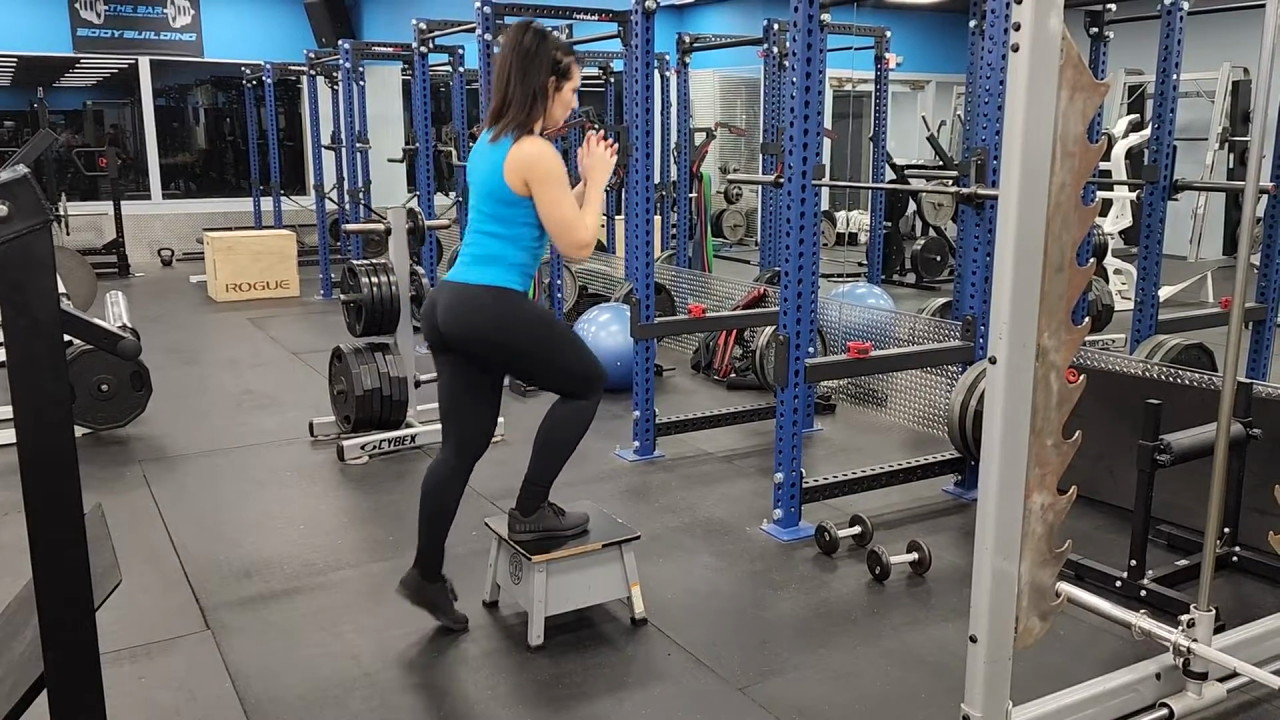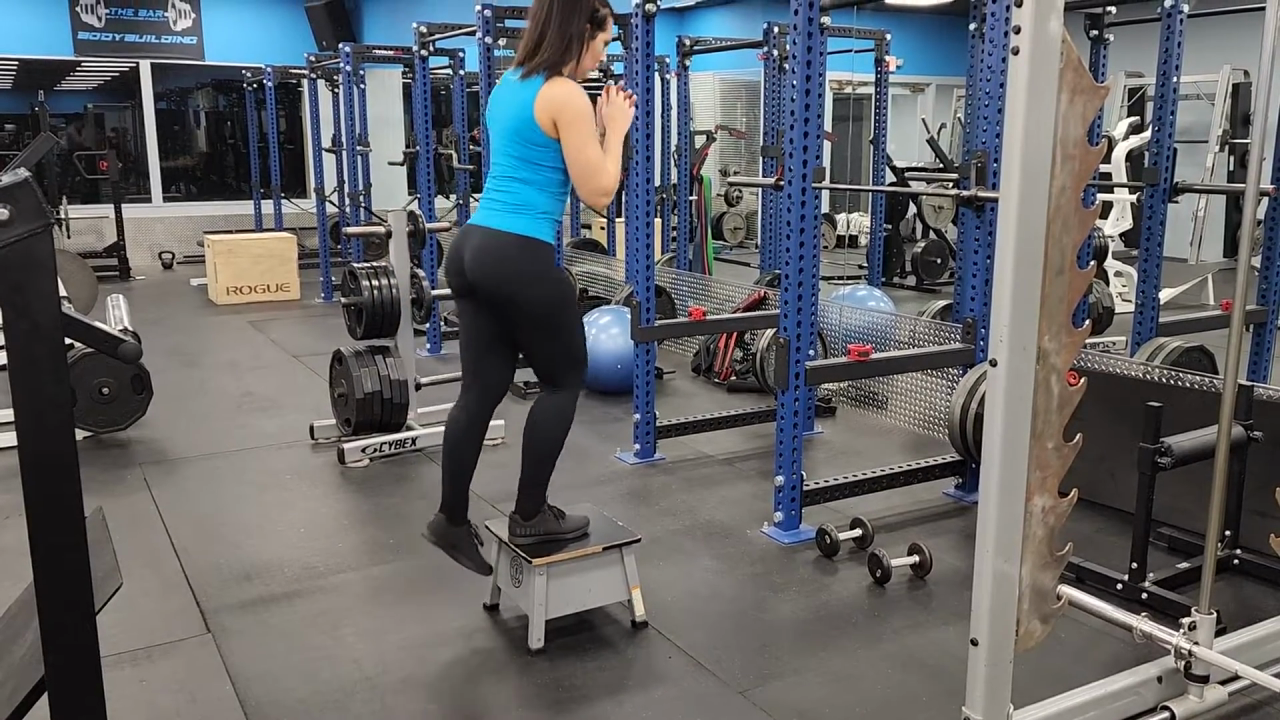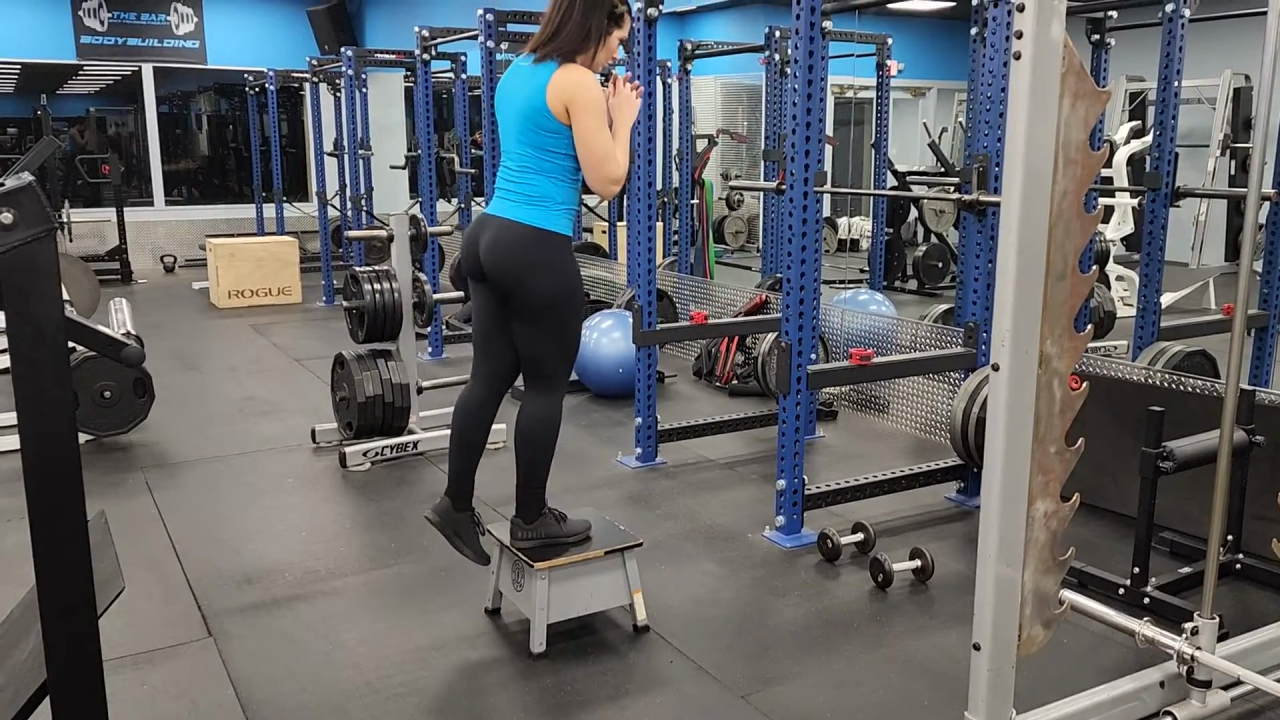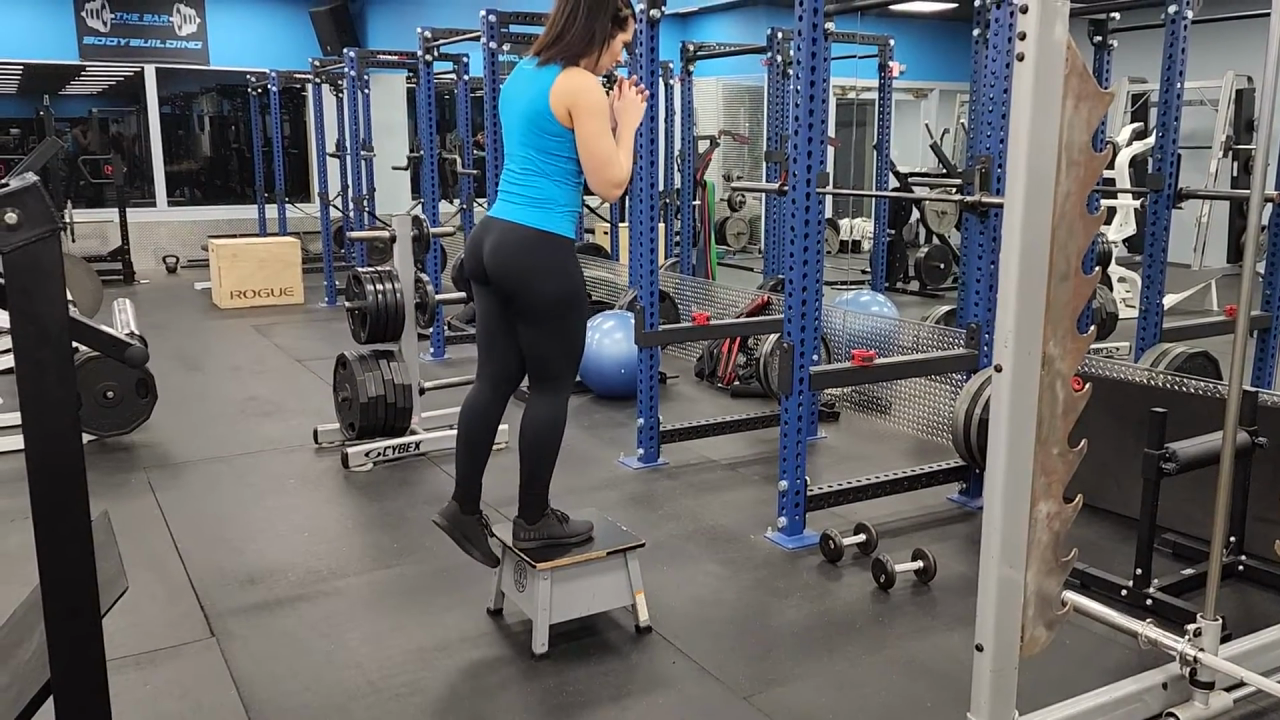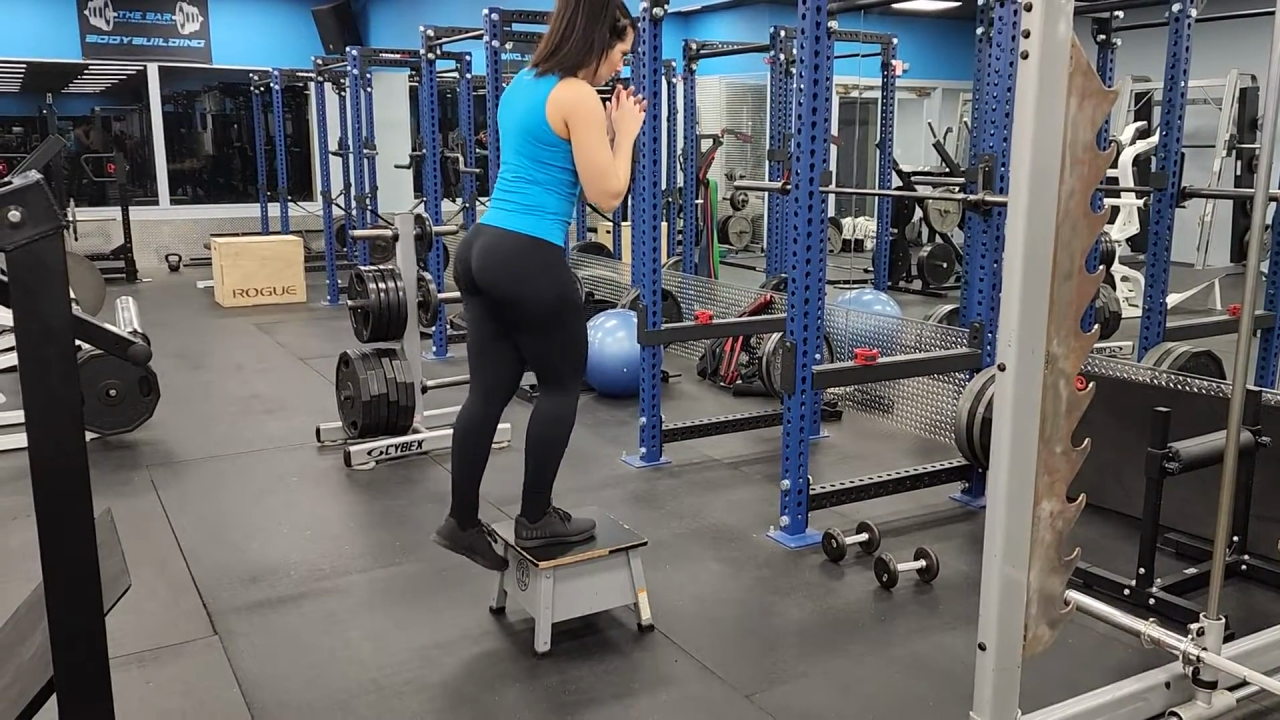
dt=0.3s
person 1, frame 1
left shoulder: (489, 141)
right shoulder: (536, 153)
right elbow: (577, 245)
left wrist: (583, 181)
right wrist: (598, 181)
left hip: (448, 305)
right hip: (492, 309)
left knee: (463, 444)
right knee: (587, 382)
left ankle: (426, 575)
right ankle: (531, 513)
person 1, frame 2
left shoulder: (508, 85)
right shoulder: (565, 95)
right elbow: (597, 193)
left wrist: (597, 128)
right wrist: (614, 130)
left hip: (471, 250)
right hip: (520, 258)
left knee: (480, 391)
right knee: (565, 378)
left ankle: (452, 520)
right ankle: (530, 515)
person 1, frame 3
left shoulder: (517, 72)
right shoulder: (577, 82)
right elbow: (606, 181)
left wrist: (602, 116)
right wrist: (622, 120)
left hip: (488, 237)
right hip: (536, 249)
left knee: (489, 376)
right knee: (546, 384)
left ankle: (455, 504)
right ankle: (531, 519)
person 1, frame 4
left shoulder: (521, 75)
right shoulder: (580, 86)
right elbow: (608, 184)
left wrist: (607, 120)
right wrist: (627, 124)
left hip: (491, 239)
right hip: (539, 251)
left knee: (494, 379)
right knee: (551, 387)
left ankle: (464, 508)
right ankle: (533, 520)
person 1, frame 5
left shoulder: (521, 85)
right shoulder: (577, 96)
right elbow: (606, 195)
left wrist: (606, 132)
right wrist: (624, 134)
left hip: (479, 250)
right hip: (527, 259)
left knee: (489, 391)
right knee: (562, 385)
left ankle: (462, 523)
right ankle: (535, 519)
